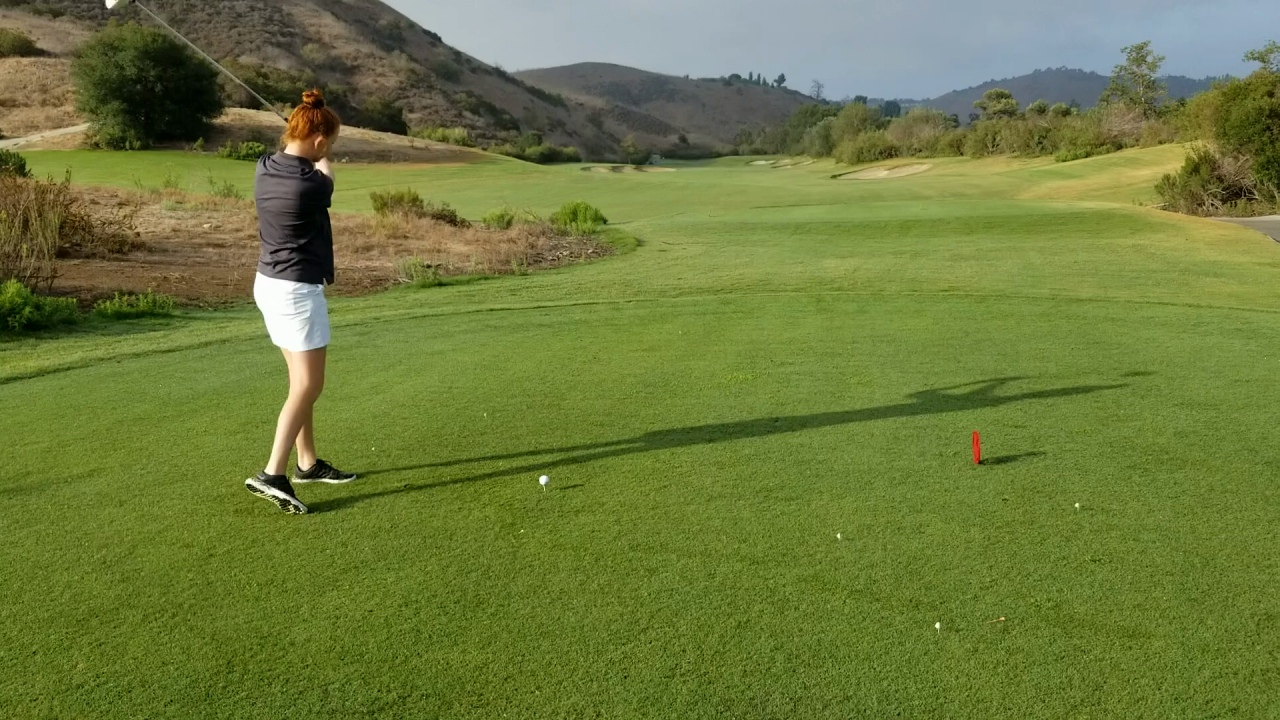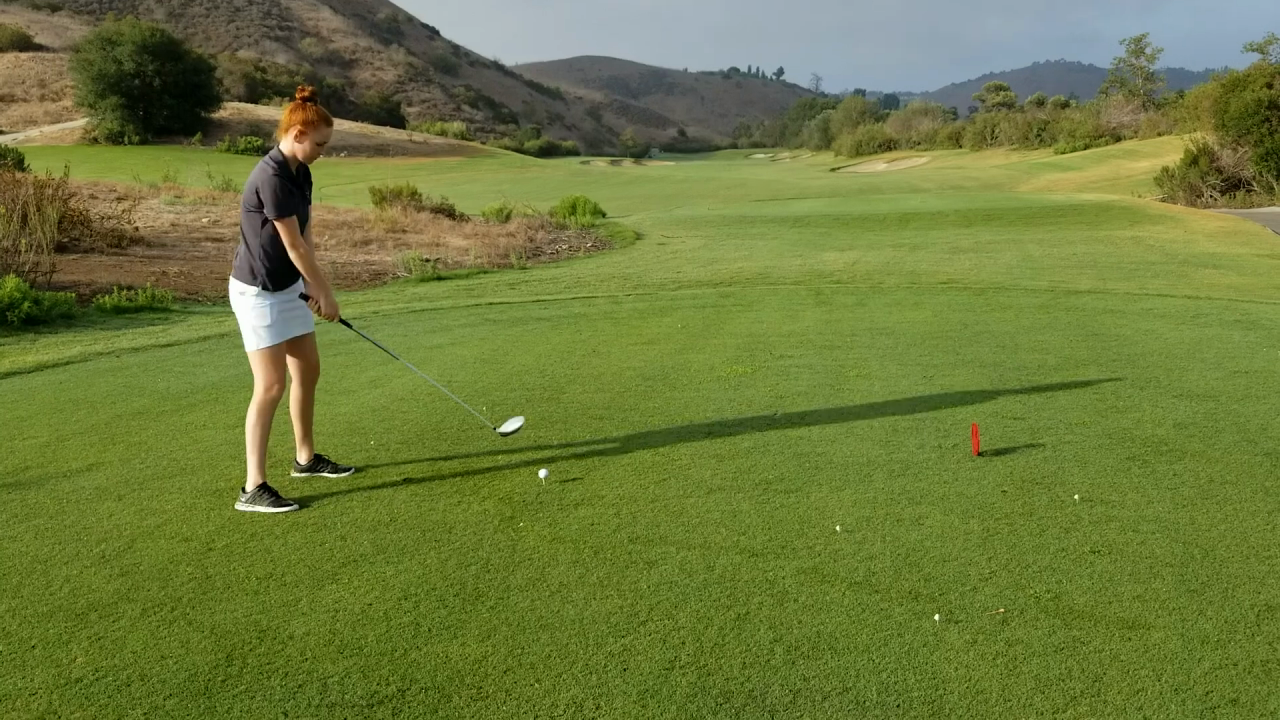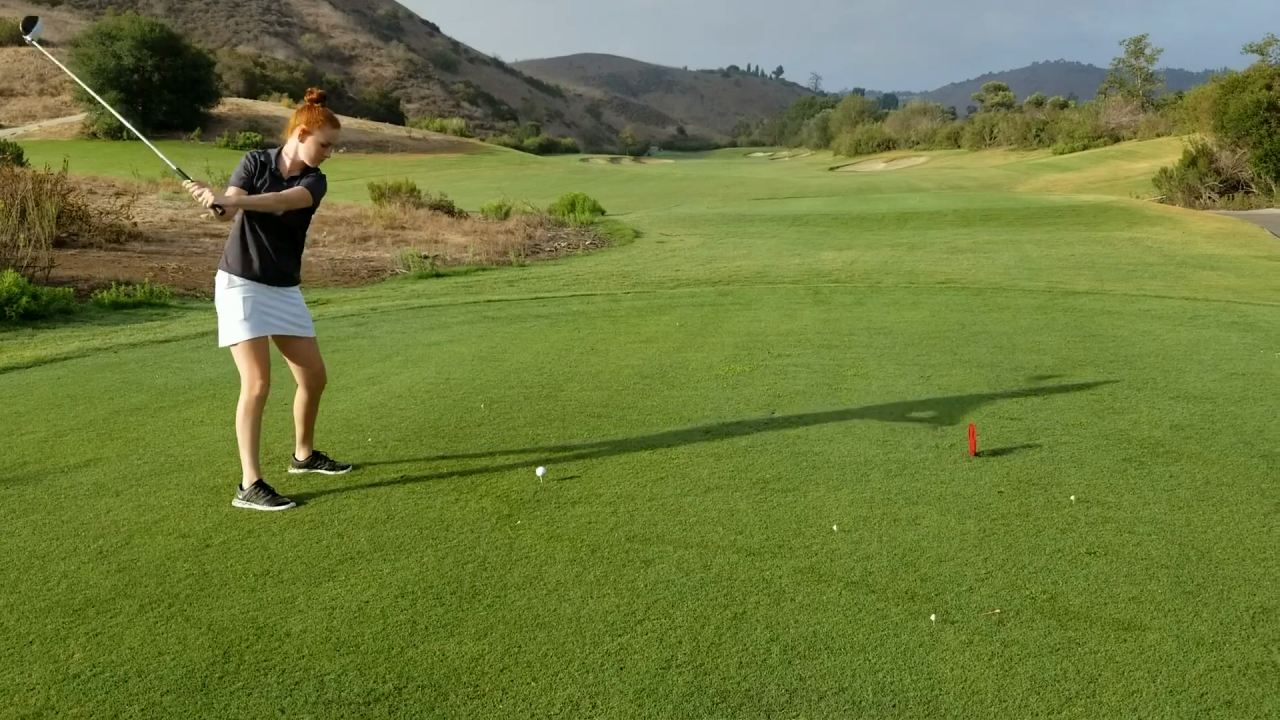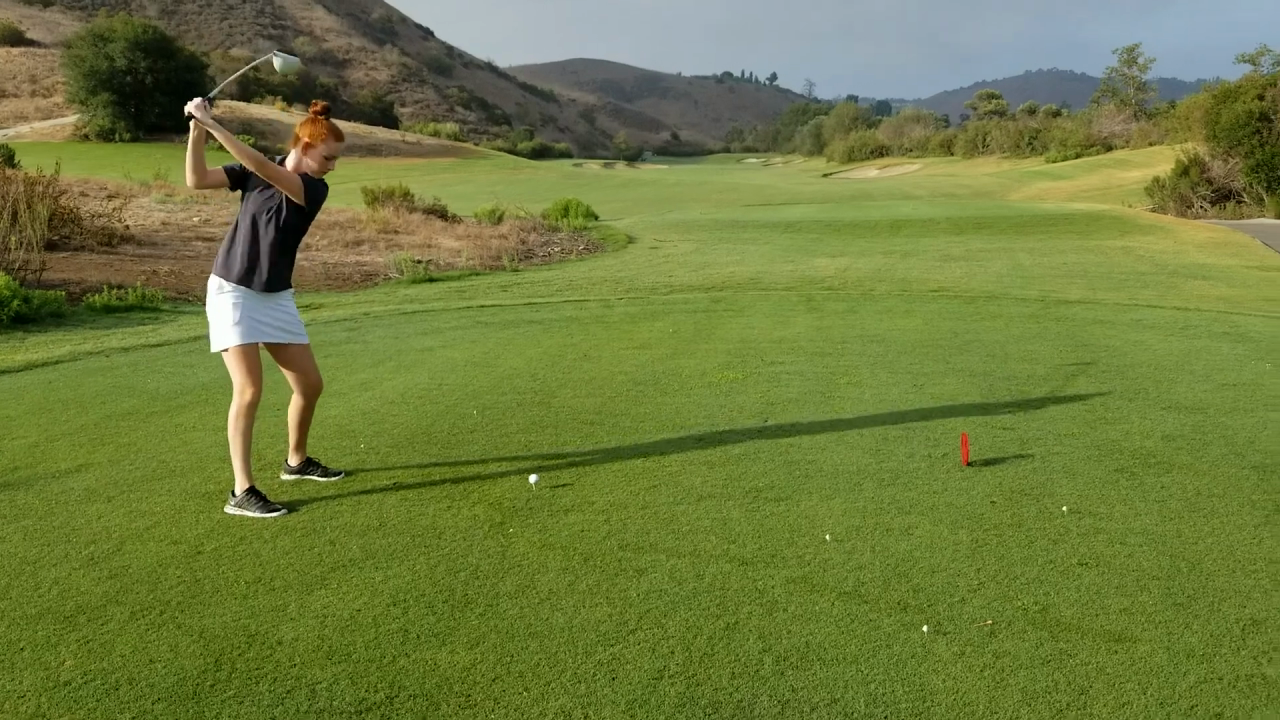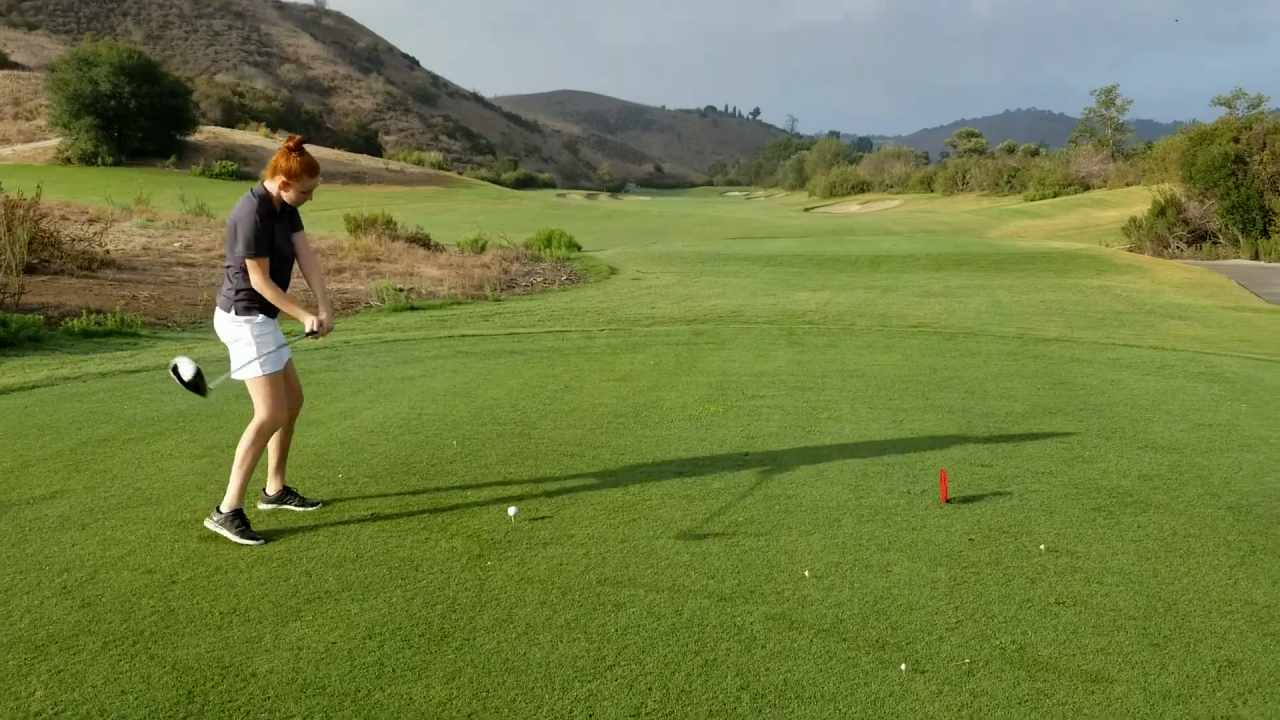
dt=0.3s
person 1, frame 1
left shoulder: (265, 169)
right shoulder: (313, 184)
left wrist: (315, 167)
right wrist: (324, 168)
left hip: (270, 284)
right hip: (298, 290)
left knee: (303, 379)
right knee: (309, 385)
left ankle: (307, 463)
right ankle: (272, 473)
person 1, frame 2
left shoulder: (302, 176)
right shoulder: (270, 177)
left elbow: (303, 240)
right elbow: (292, 245)
left wrist: (313, 291)
right wrist: (325, 292)
left hip: (288, 288)
right hip: (257, 290)
left knee: (308, 371)
right knee: (271, 386)
left ankle: (306, 457)
right ankle: (253, 487)
person 1, frame 3
left shoulder: (316, 182)
right shoulder: (254, 163)
left elbow: (283, 202)
right elbow: (226, 209)
left wrist: (234, 199)
right wrist: (215, 197)
left hip: (284, 291)
right hip: (239, 284)
left knee: (315, 378)
right knee: (256, 384)
left ankle: (305, 454)
right ankle: (250, 484)
person 1, frame 4
left shoulder: (316, 191)
right shoulder: (263, 164)
left elbow: (259, 168)
right elbow: (197, 181)
left wrist: (212, 125)
right wrist: (197, 132)
left hip: (275, 297)
right hip: (231, 291)
left knee: (310, 384)
right knee: (249, 389)
left ankle: (297, 460)
right ankle: (242, 491)
person 1, frame 5
left shoulder: (286, 209)
right shoulder: (253, 213)
left elbow: (308, 262)
right elbow: (261, 282)
left wrist: (323, 308)
right wrist: (302, 316)
left hip: (259, 320)
right hip: (244, 320)
left knee: (293, 401)
right knee: (271, 414)
left ankle: (275, 488)
right ankle: (227, 510)
